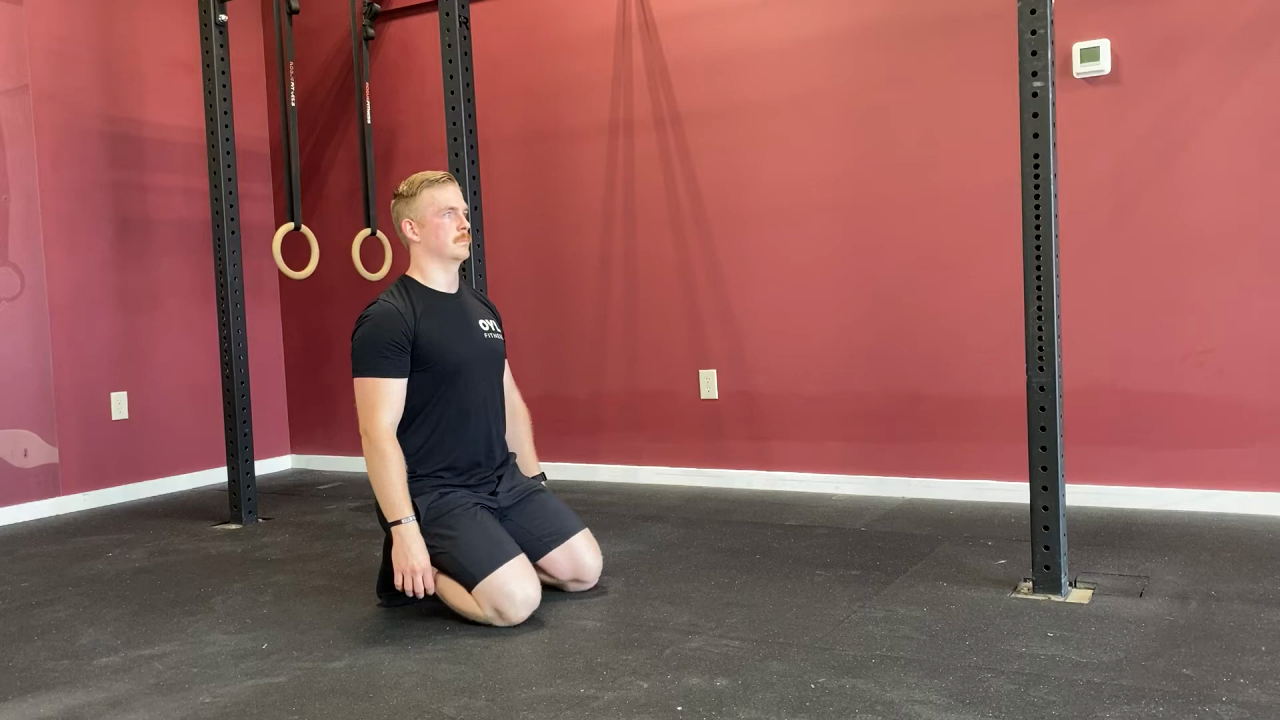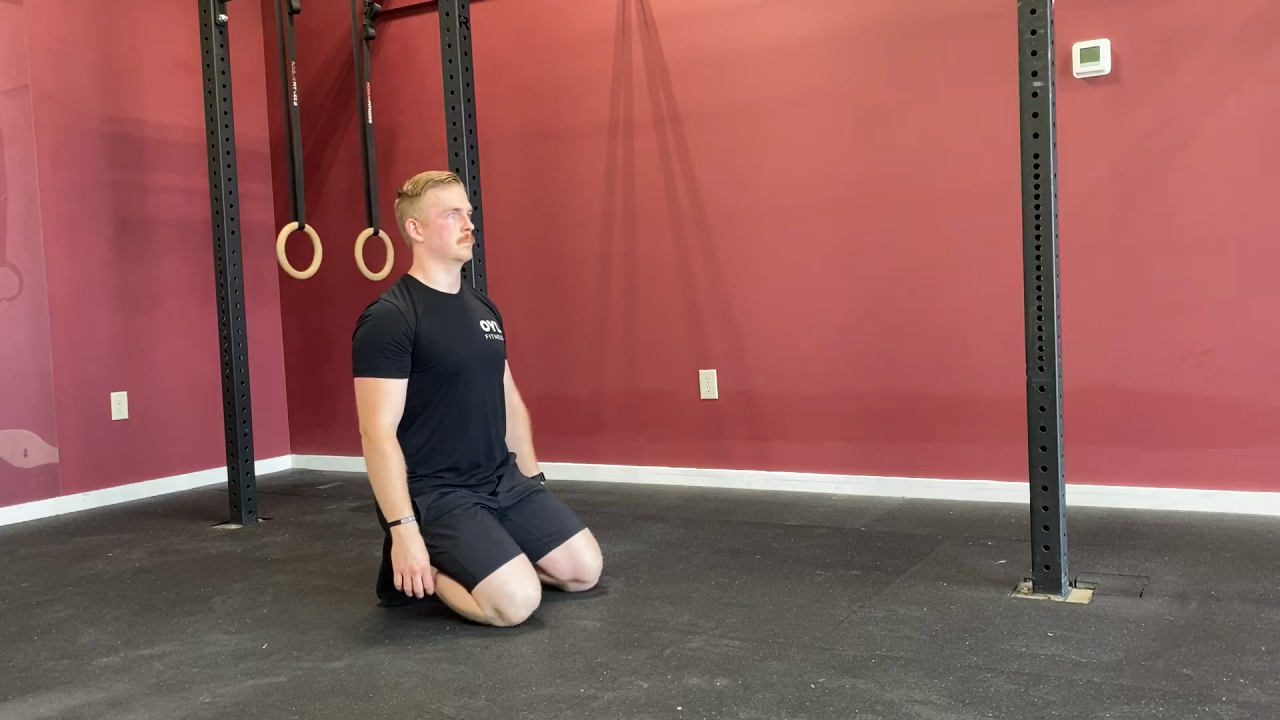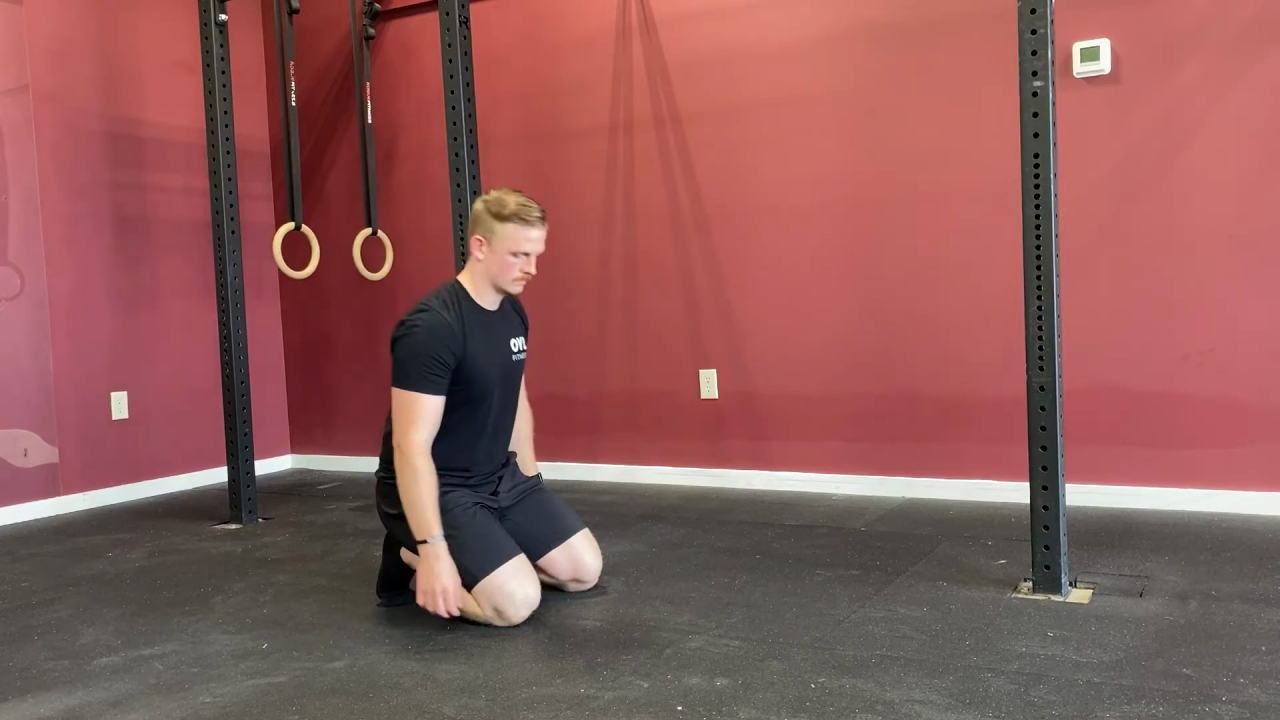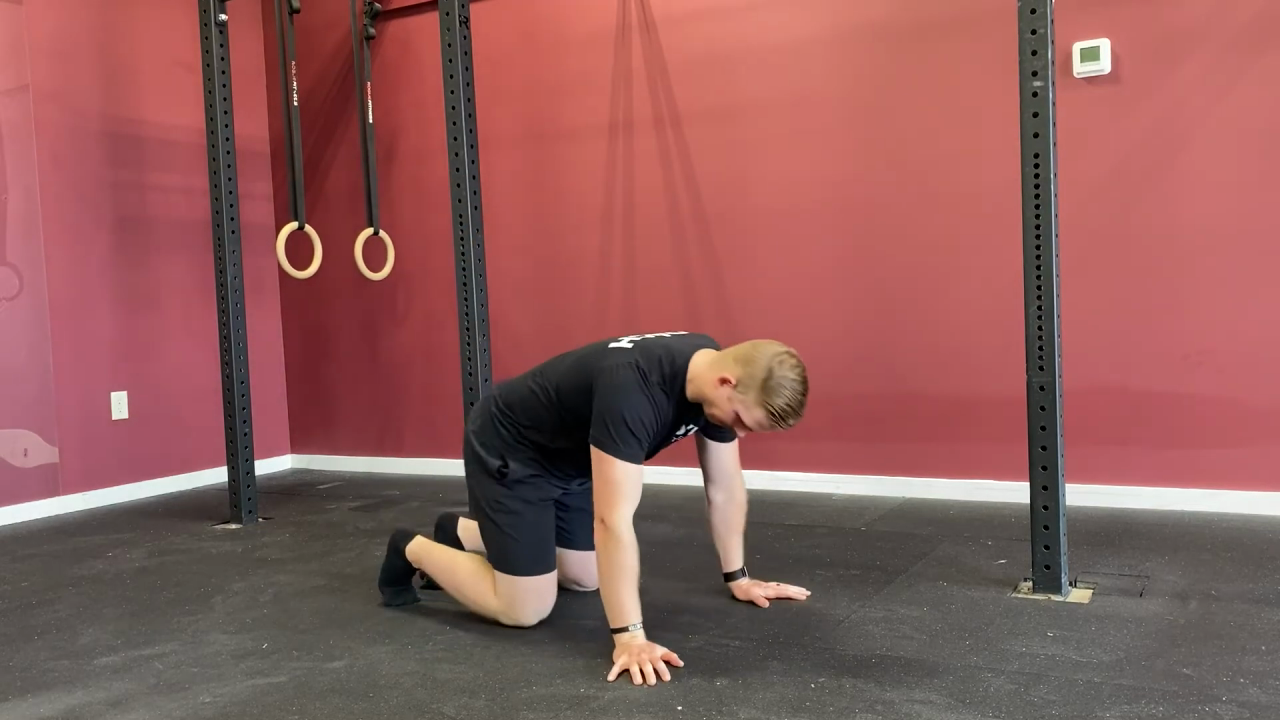
dt=1s
person 1, frame 1
left shoulder: (481, 307)
right shoulder: (388, 318)
right elbow: (378, 432)
left wrist: (535, 479)
right wrist: (404, 529)
left hip: (503, 479)
right hip: (433, 492)
left knee: (583, 568)
right knee: (516, 600)
left ankle: (463, 558)
right ankle: (415, 568)
person 1, frame 2
left shoulder: (483, 307)
right shoulder: (389, 318)
right elbow: (378, 432)
left wrist: (533, 481)
right wrist: (404, 530)
left hip: (503, 479)
right hip: (434, 493)
left knee: (584, 569)
right knee: (516, 601)
left ankle: (462, 558)
right ankle: (416, 567)
person 1, frame 3
left shoulder: (513, 313)
right shoulder: (432, 327)
right elbow: (410, 449)
left wrist: (532, 488)
right wrist: (432, 549)
left hip: (500, 478)
right hip: (437, 489)
left knee: (583, 569)
right knee: (515, 600)
right ankle: (412, 556)
person 1, frame 4
left shoulder: (716, 372)
right shoulder: (634, 389)
left elbow: (724, 487)
right elbow: (613, 521)
left wrist: (736, 576)
right wrist: (629, 637)
left hip: (568, 455)
right hip: (508, 449)
left knee: (584, 577)
right knee: (525, 608)
left ankle: (460, 532)
right ankle: (415, 550)
